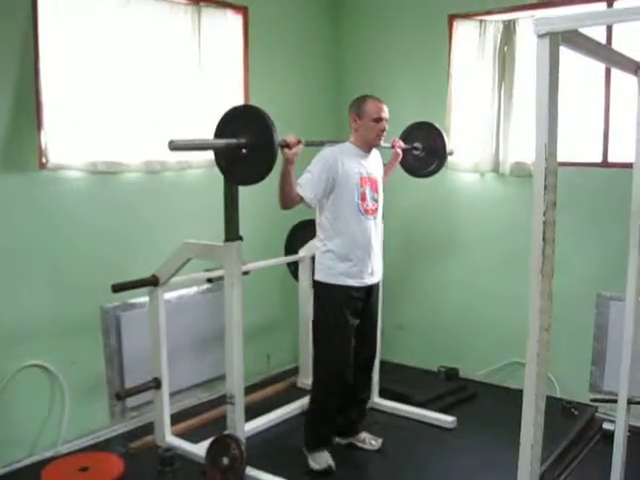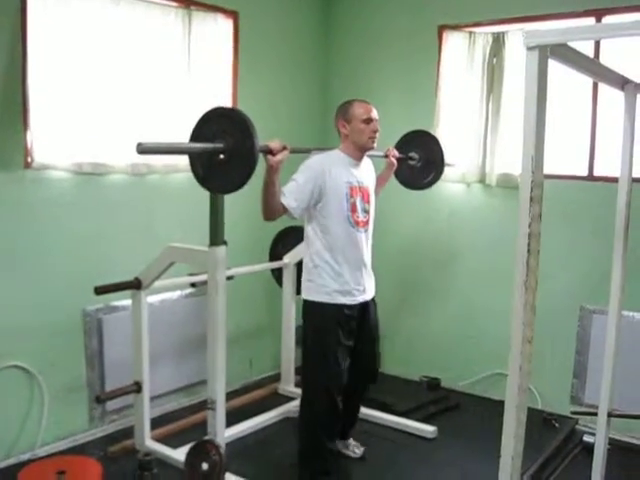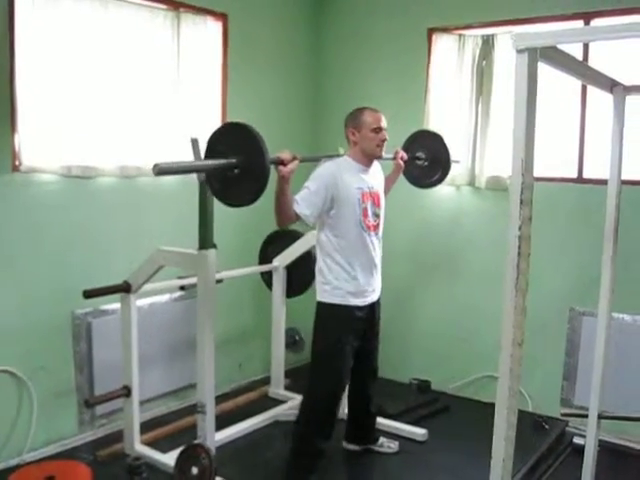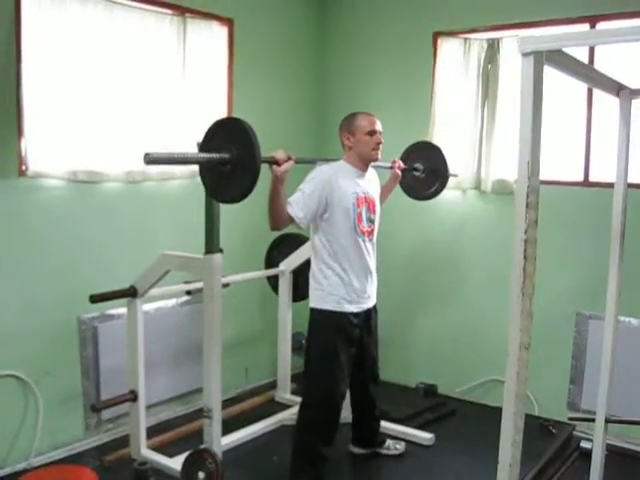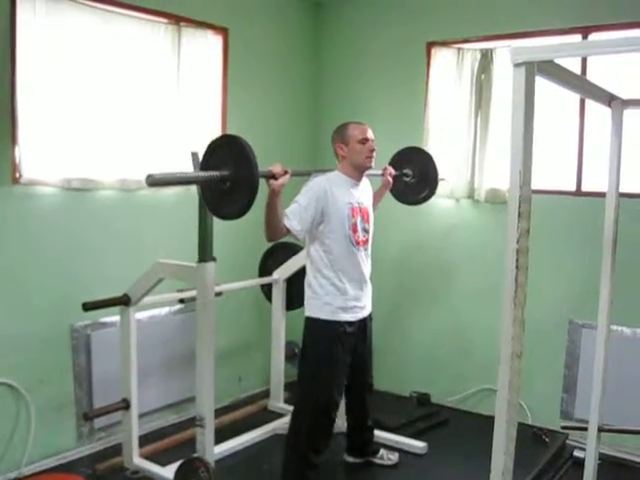
dt=0.7s
person 1, frame 1
left shoulder: (374, 158)
right shoulder: (332, 158)
right elbow: (288, 201)
left wrist: (395, 160)
right wrist: (288, 162)
left hip: (369, 276)
right hip: (336, 279)
left knee: (362, 361)
right knee: (334, 365)
left ankle: (349, 427)
right ankle: (317, 442)
person 1, frame 2
left shoulder: (367, 166)
right shoulder: (320, 167)
right elbow: (272, 212)
left wrist: (389, 170)
right wrist: (272, 170)
left hip: (363, 292)
right hip: (328, 296)
left knee: (365, 372)
right knee: (324, 386)
left ankle: (340, 433)
person 1, frame 3
left shoulder: (375, 171)
right shoulder: (331, 173)
right elbow: (286, 219)
left wrist: (397, 170)
right wrist: (283, 180)
left hip: (369, 293)
right hip: (338, 298)
left knee: (365, 374)
right knee: (326, 384)
left ankle: (360, 434)
person 1, frame 4
left shoulder: (371, 177)
right shoulder: (326, 178)
right elbow: (279, 221)
left wrist: (394, 180)
right wrist: (277, 179)
left hip: (366, 300)
right hip: (333, 305)
left knee: (366, 378)
right knee: (325, 392)
left ankle: (367, 438)
person 1, frame 5
left shoulder: (364, 187)
right shoulder: (321, 188)
right elbow: (275, 233)
left wrist: (385, 187)
right wrist: (274, 193)
left hip: (361, 309)
right hip: (329, 314)
left knee: (361, 387)
right knee: (318, 401)
left ankle: (361, 447)
